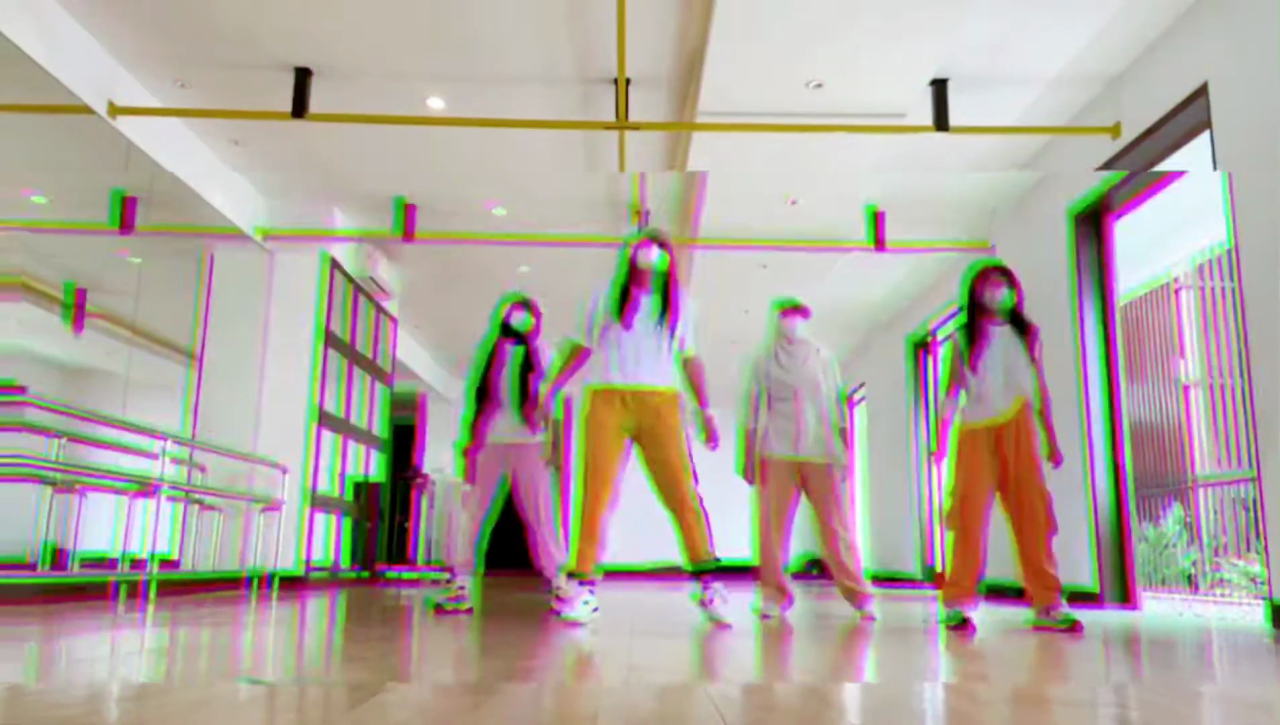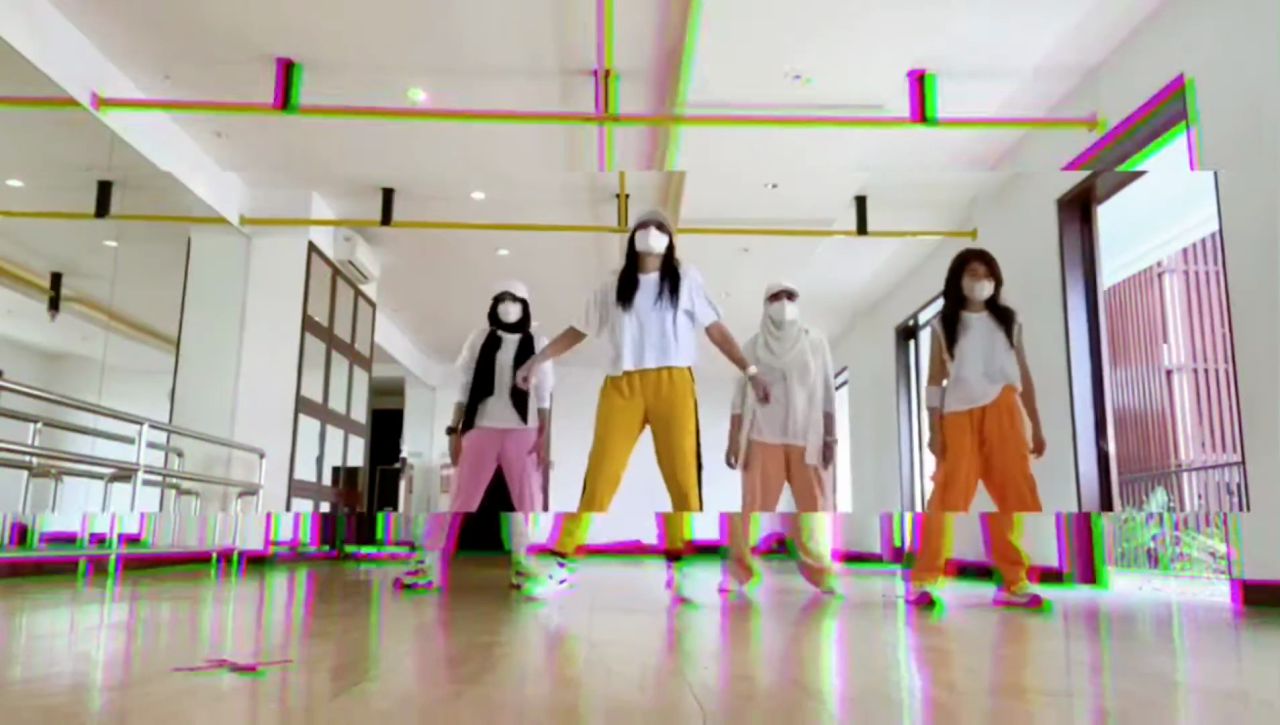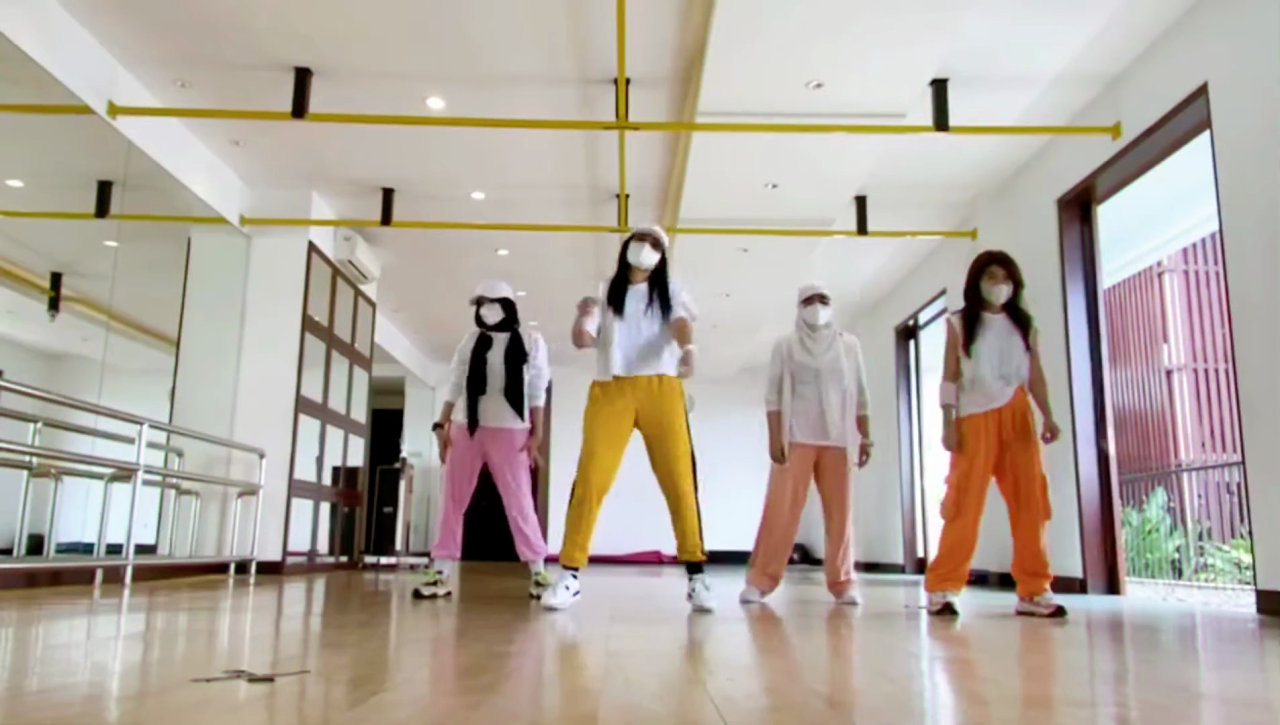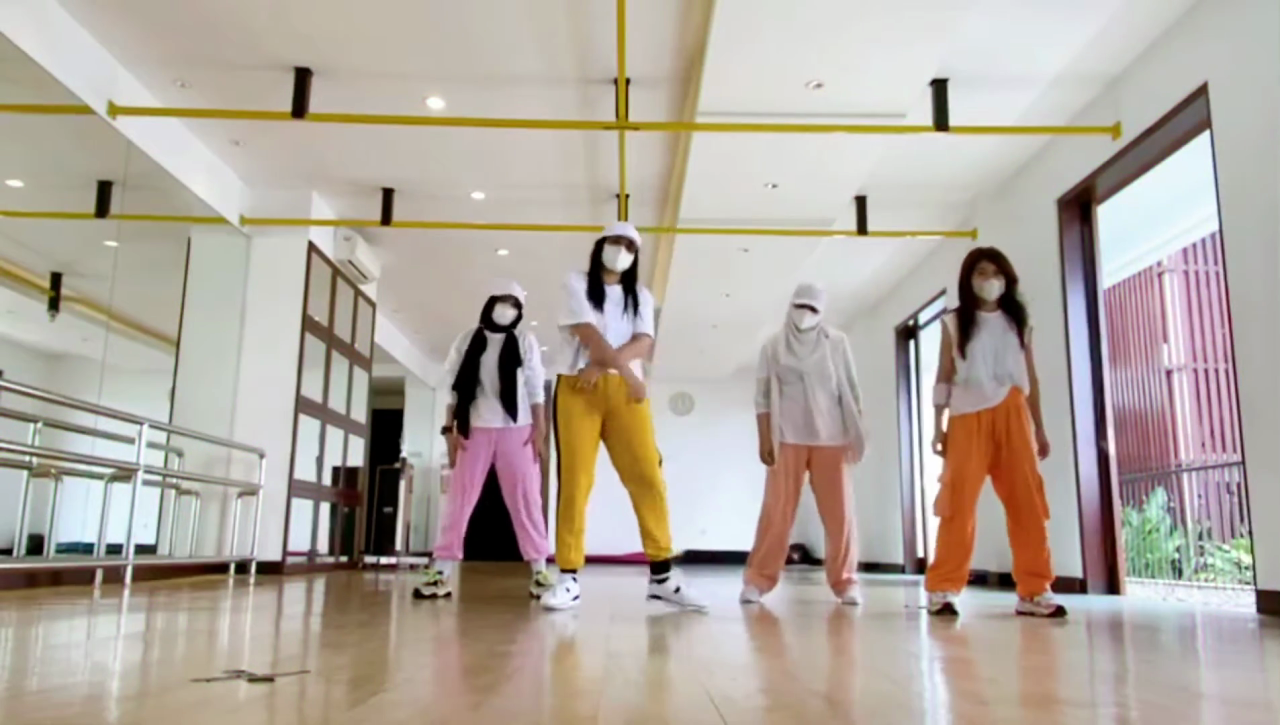
dt=0.4s
person 1, frame 1
left shoulder: (679, 301)
right shoulder: (607, 297)
left elbow: (690, 359)
right elbow: (581, 347)
left wrist: (706, 411)
right wrist: (549, 391)
left hip: (659, 400)
right hip: (607, 399)
left knee: (681, 490)
right knee: (595, 492)
left ankle: (709, 585)
right ankle: (585, 590)
person 1, frame 2
left shoulder: (685, 279)
right shoulder: (612, 287)
left elbow: (714, 327)
right elbow: (579, 330)
left wrist: (749, 370)
right wrist: (538, 358)
left hip: (672, 383)
right hip: (622, 386)
left knee: (683, 477)
right knee: (600, 475)
left ankle: (679, 568)
right ankle: (562, 563)
person 1, frame 3
left shoulder: (671, 289)
right shoulder: (605, 292)
left elbow: (682, 323)
right elbow: (580, 340)
left wrist: (687, 349)
right wrist: (583, 318)
left hip: (661, 389)
right hip: (609, 391)
left knee: (680, 483)
right knee: (590, 481)
left ankle: (696, 577)
right ankle: (569, 574)
person 1, frame 4
left shoulder: (641, 296)
right shoulder: (577, 283)
left elbow: (643, 342)
right elbow: (584, 330)
left wrist: (610, 368)
right wrist: (622, 368)
left hip: (625, 390)
right hip: (578, 388)
left knee: (647, 477)
right knee: (575, 482)
left ankle: (662, 576)
right ankle: (568, 579)
person 2, frame 1
left shoulder: (1028, 334)
right shoulder: (965, 336)
left elbow: (1039, 388)
right elbow: (952, 388)
left wrist: (1051, 437)
right wrist: (940, 435)
left hip: (1019, 429)
right hip: (976, 430)
left knee: (1033, 514)
right knee: (970, 515)
left ankle: (1048, 602)
right ankle: (958, 601)
person 2, frame 2
left shoulder: (1008, 321)
right shoulder: (943, 324)
left elbow: (1022, 374)
right elbow: (935, 379)
left wrist: (1034, 424)
right wrist: (933, 427)
left hip: (1004, 414)
right hip: (959, 416)
left knee: (1016, 497)
right knee: (949, 497)
left ankle: (1014, 582)
right ankle: (924, 581)
person 2, frame 3
left shoulder: (1023, 324)
right shoulder: (959, 324)
left elbow: (1035, 375)
right elbow: (950, 378)
left wrist: (1048, 416)
right wrist: (948, 425)
left hip: (1017, 417)
right hip: (975, 418)
left knee: (1029, 502)
right knee: (964, 502)
left ankle: (1033, 590)
right ankle: (942, 587)
person 2, frame 4
left shoulder: (1019, 322)
right shoulder: (954, 323)
left elbow: (1030, 377)
right elbow: (944, 377)
left wrist: (1039, 428)
right wrist: (938, 425)
left hip: (1012, 415)
right hip: (968, 417)
left knee: (1026, 500)
right knee: (959, 502)
left ankle: (1033, 590)
right ankle: (942, 588)
person 3, frame 1
left shoulder: (824, 360)
right shoulder: (764, 363)
left elbow: (839, 409)
right elbow: (753, 412)
left wrist: (845, 451)
right wrist: (748, 455)
left hip: (820, 453)
right hip: (776, 453)
left knee: (835, 524)
right knee: (772, 526)
left ankle: (858, 593)
right ankle: (775, 595)
person 3, frame 2
left shoulder: (815, 342)
right shoulder: (754, 346)
left elbow: (827, 392)
right elbow: (740, 396)
left wrist: (830, 436)
right wrist: (733, 438)
left hip: (806, 438)
right hip: (763, 437)
left knee: (814, 507)
right knee: (754, 505)
left ankle: (820, 572)
right ankle: (740, 571)
person 3, frame 3
left shoulder: (848, 345)
right shoulder: (785, 346)
left elbow: (859, 394)
right elbow: (773, 395)
left wrist: (865, 437)
right wrist: (774, 437)
left hip: (838, 440)
right hip: (796, 438)
left knee: (840, 512)
right knee: (781, 509)
left ankle: (842, 581)
right ankle: (759, 579)
person 3, frame 4
left shoulder: (837, 342)
right shoulder: (773, 346)
left elbow: (850, 389)
right elbow: (763, 396)
left wrist: (857, 432)
right wrist: (764, 437)
left hip: (831, 438)
right hip: (786, 439)
left knee: (838, 511)
right knee: (777, 509)
left ankle: (844, 581)
right ankle: (758, 579)
person 4, frame 1
left shoulder: (541, 353)
right shoulder: (487, 353)
right elbow: (474, 404)
right wrist: (467, 449)
left hip: (531, 443)
right hip: (490, 444)
left knee: (542, 515)
right knee: (477, 514)
left ankle: (558, 585)
right ankle: (462, 586)
person 4, frame 2
left shoulder: (535, 344)
right shoulder: (480, 340)
left elbow: (543, 394)
right elbow: (465, 387)
left wrist: (543, 436)
right wrist: (454, 429)
left hip: (521, 431)
right hip: (481, 429)
left knee: (528, 501)
right knee: (463, 497)
left ankle: (525, 567)
right ankle: (431, 564)
person 4, frame 3
left shoulder: (531, 342)
right shoulder: (472, 341)
left elbow: (537, 392)
right elbow: (455, 385)
left wrist: (536, 433)
right wrist: (442, 425)
left hip: (510, 430)
right hip: (466, 427)
left knee: (519, 500)
right knee: (453, 499)
left ankle: (538, 571)
right ankle: (441, 572)
person 4, frame 4
left shoulder: (526, 341)
right shoulder: (467, 340)
left elbow: (536, 389)
right elbow: (454, 388)
left wrist: (539, 429)
right wrist: (450, 429)
left hip: (516, 429)
right hip: (474, 430)
left knee: (526, 499)
right knee: (459, 498)
left ankle: (539, 572)
right ankle: (441, 572)
